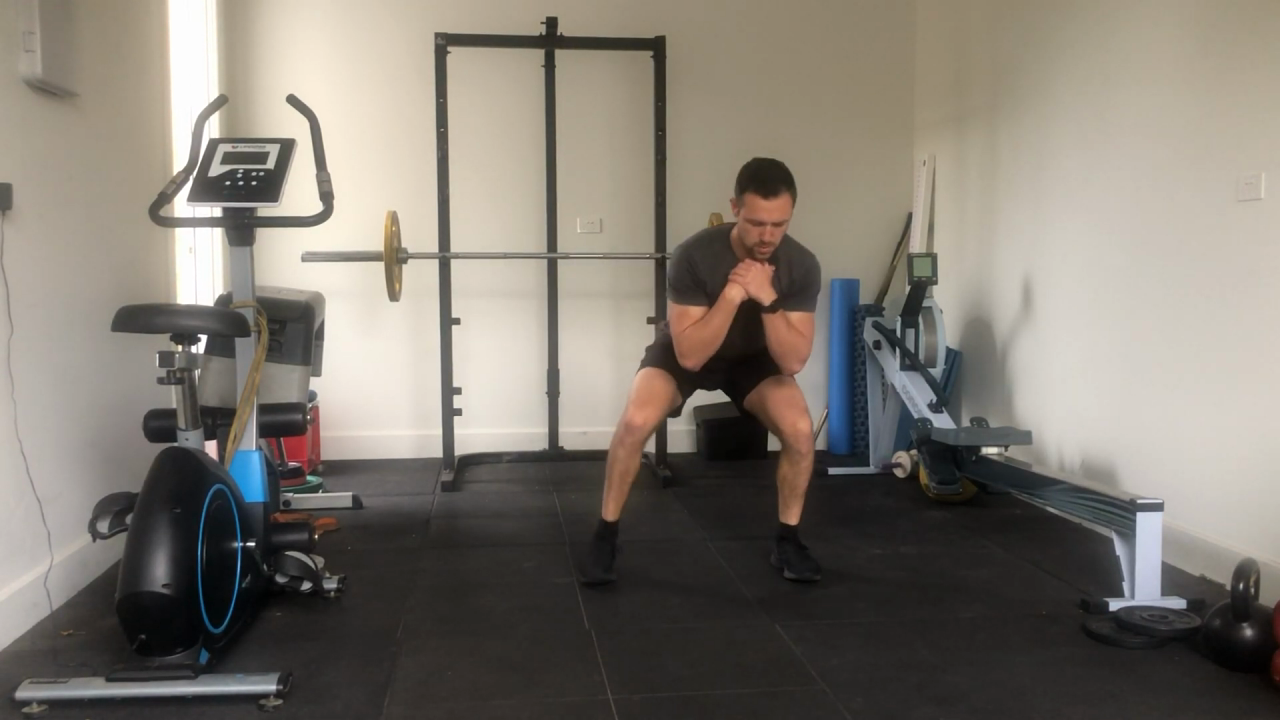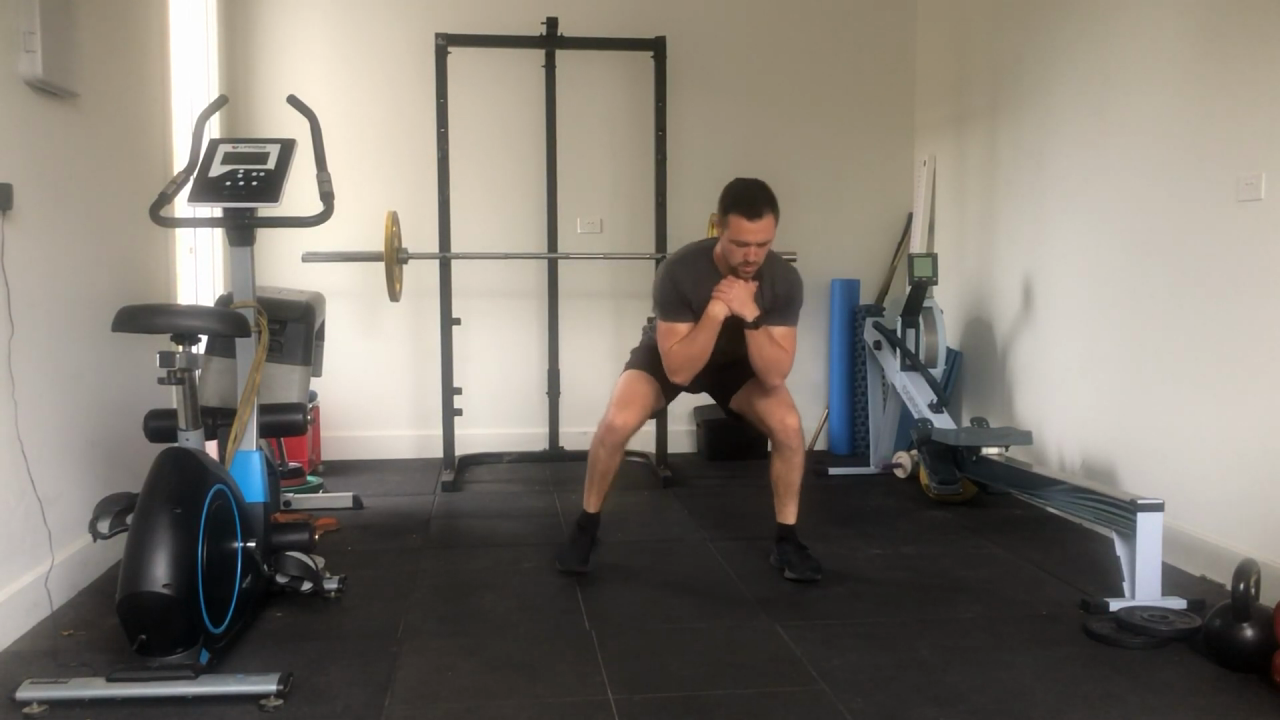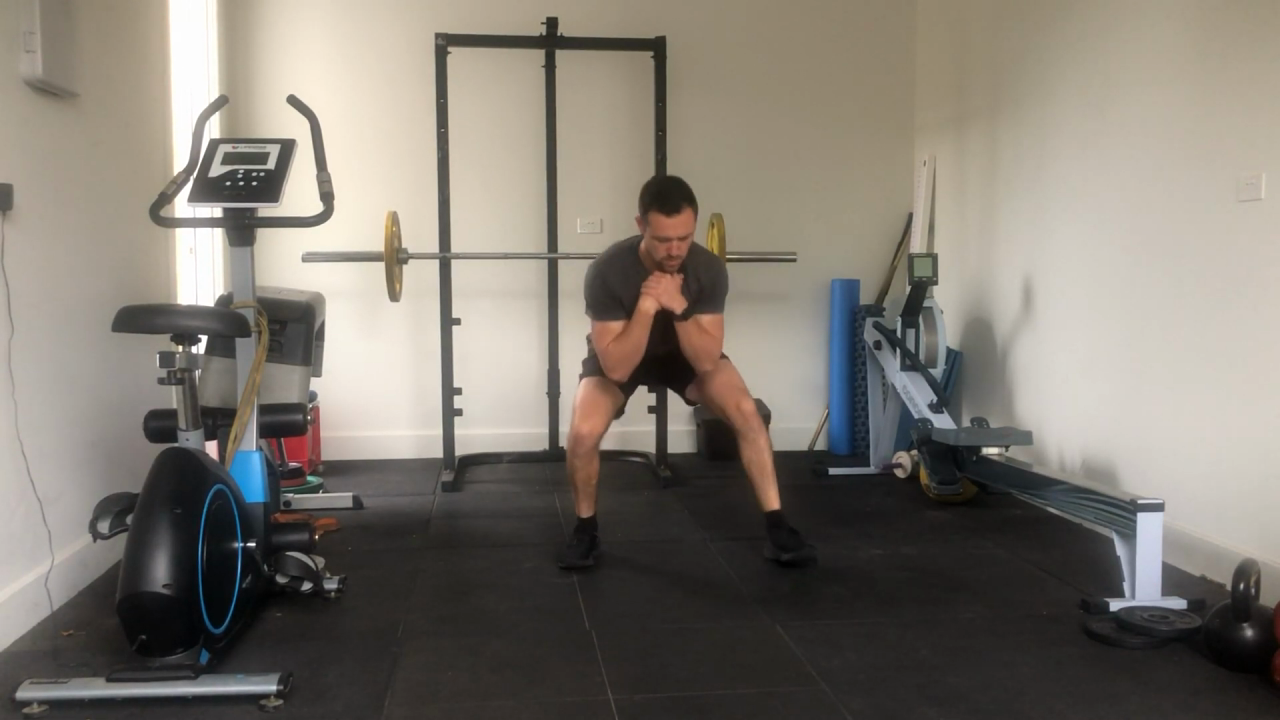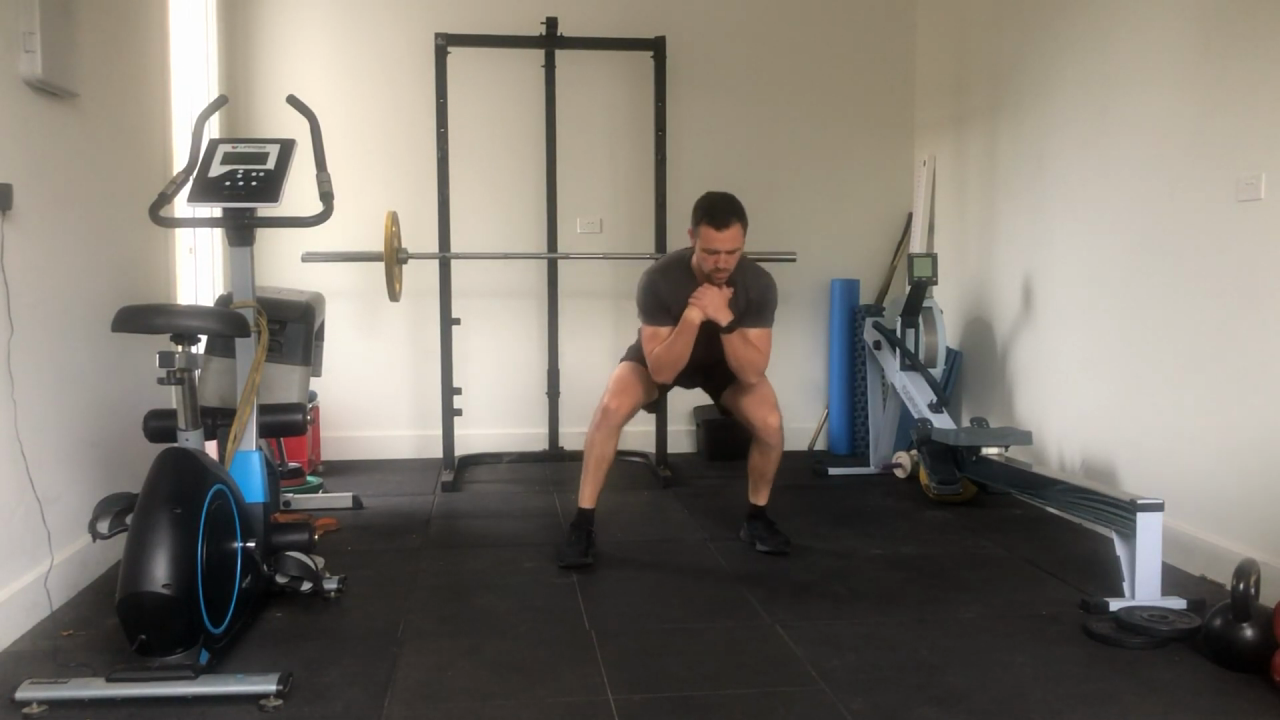
dt=0.5s
person 1, frame 1
left shoulder: (801, 266)
right shoulder: (695, 255)
left elbow: (793, 362)
right elbow: (689, 355)
left wrist: (768, 299)
right wrist: (731, 295)
left hip: (752, 355)
right hip: (683, 350)
left knee: (799, 432)
right knee: (636, 422)
left ankle: (787, 539)
right ankle: (606, 534)
person 1, frame 2
left shoulder: (785, 280)
right shoulder: (679, 271)
left elbow: (774, 377)
right elbow: (678, 372)
left wrist: (751, 315)
right wrist: (715, 312)
left hip: (737, 359)
right hip: (668, 354)
left knee: (789, 426)
right knee: (617, 424)
left ankle: (786, 538)
right ankle: (587, 523)
person 1, frame 3
left shoulder: (709, 269)
right shoulder: (607, 271)
left elbow: (706, 362)
right elbow: (616, 367)
left wrist: (681, 306)
right wrist: (646, 307)
left hip: (685, 349)
right hip: (619, 354)
left knee: (745, 411)
right knee: (583, 432)
left ankle: (776, 524)
right ankle: (586, 527)
person 1, frame 4
left shoulder: (759, 284)
right shoulder: (660, 279)
left elbow: (752, 374)
right elbow: (660, 372)
left wrist: (726, 319)
right wrist: (691, 317)
left hip: (726, 358)
right hip: (664, 352)
left knee: (770, 425)
right knee: (611, 409)
left ankle: (756, 517)
right ankle: (583, 524)
